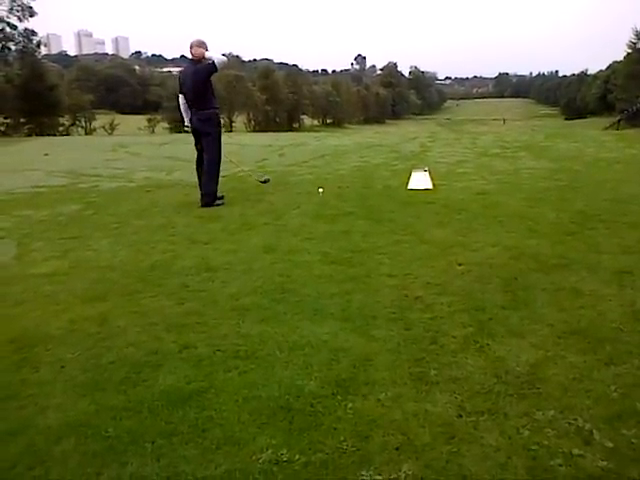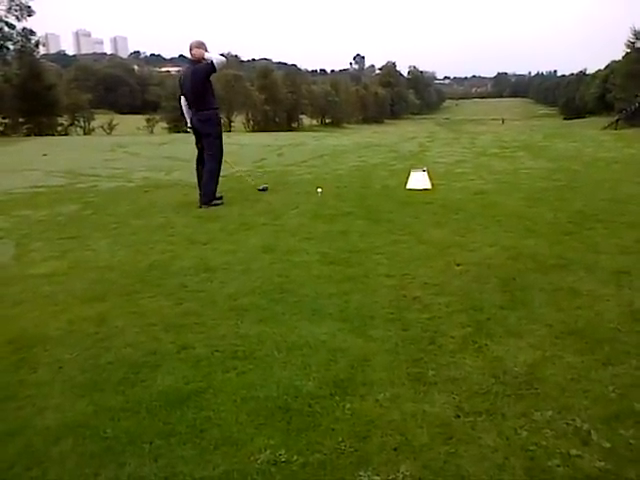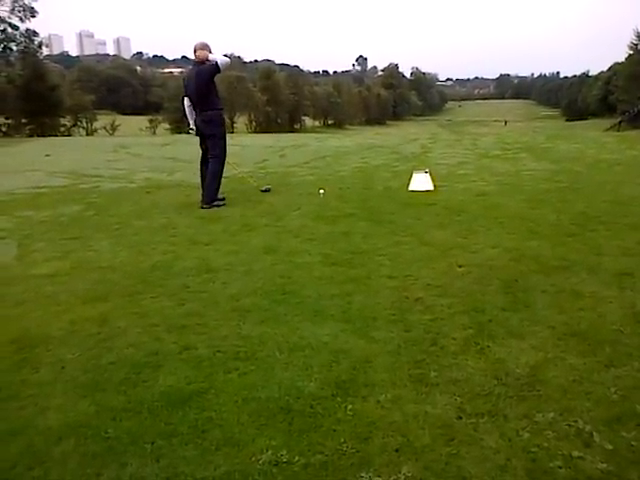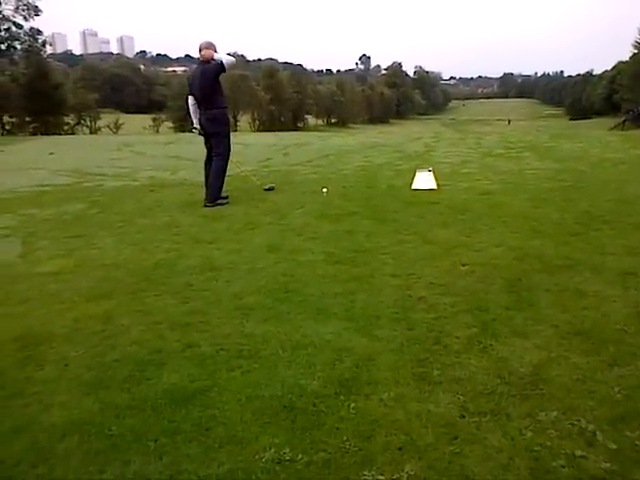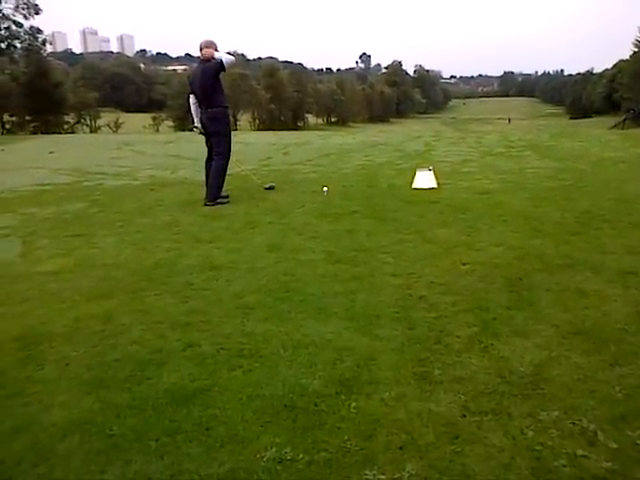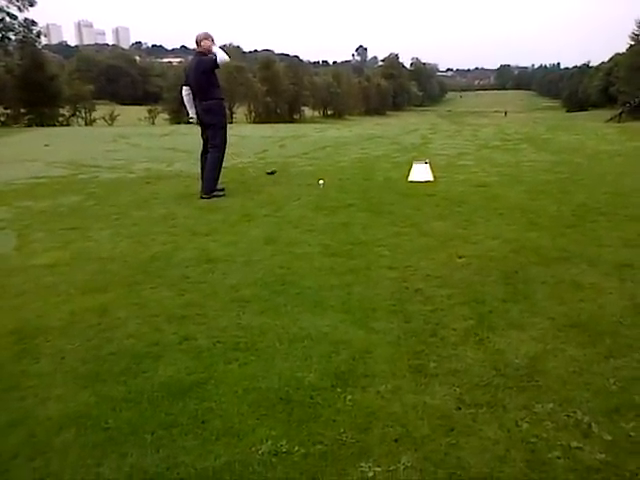
dt=0.3s
person 1, frame 1
left shoulder: (184, 73)
right shoulder: (201, 69)
left elbow: (182, 99)
right elbow: (223, 60)
left wrist: (188, 121)
right wrist: (206, 55)
left hip: (196, 119)
right hip: (208, 117)
left knee: (202, 157)
right knee: (212, 157)
left ankle: (208, 193)
right ankle: (208, 198)
person 1, frame 2
left shoulder: (185, 74)
right shoulder: (200, 69)
left elbow: (184, 101)
right elbow: (222, 60)
left wrist: (190, 122)
right wrist: (204, 55)
left hip: (197, 119)
right hip: (209, 117)
left knee: (203, 157)
right knee: (213, 157)
left ankle: (206, 194)
right ankle: (207, 198)
person 1, frame 3
left shoulder: (189, 75)
right shoulder: (204, 70)
left elbow: (187, 102)
right elbow: (226, 61)
left wrist: (193, 124)
right wrist: (208, 57)
left hip: (201, 119)
right hip: (213, 118)
left knee: (207, 157)
right knee: (216, 157)
left ankle: (208, 194)
right ankle: (208, 199)
person 1, frame 4
left shoulder: (194, 74)
right shoulder: (209, 69)
left elbow: (191, 101)
right elbow: (231, 60)
left wrist: (196, 123)
right wrist: (214, 56)
left hip: (205, 118)
right hip: (217, 116)
left knee: (211, 155)
right knee: (220, 156)
left ankle: (212, 193)
right ankle: (212, 197)
person 1, frame 5
left shoulder: (195, 73)
right shoulder: (209, 68)
left elbow: (193, 100)
right elbow: (230, 59)
left wrist: (197, 122)
right wrist: (214, 54)
left hip: (206, 116)
right hip: (218, 115)
left knee: (212, 155)
right knee: (220, 155)
left ankle: (212, 192)
right ankle: (212, 196)
person 1, frame 6
left shoulder: (192, 64)
right shoulder: (204, 61)
left elbow: (186, 91)
right elbow: (224, 60)
left wrist: (192, 113)
right wrist: (213, 49)
left hip: (202, 110)
right hip: (214, 108)
left knee: (208, 147)
right knee: (216, 148)
left ankle: (208, 185)
right ankle: (208, 189)
